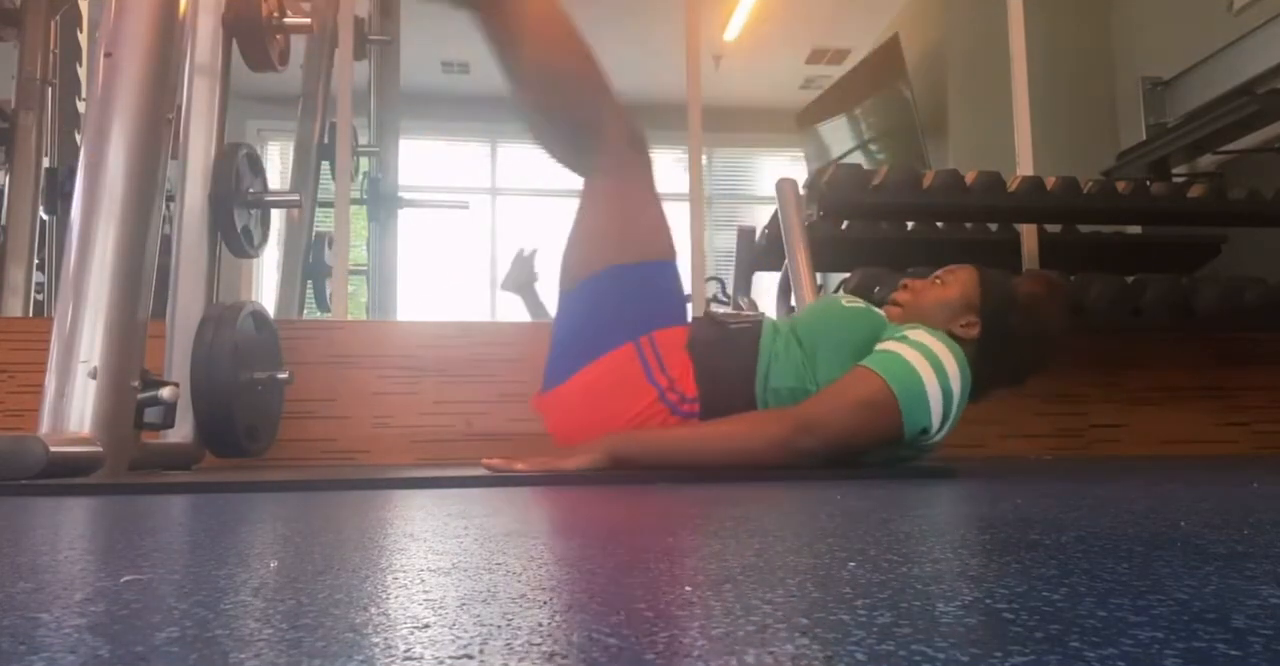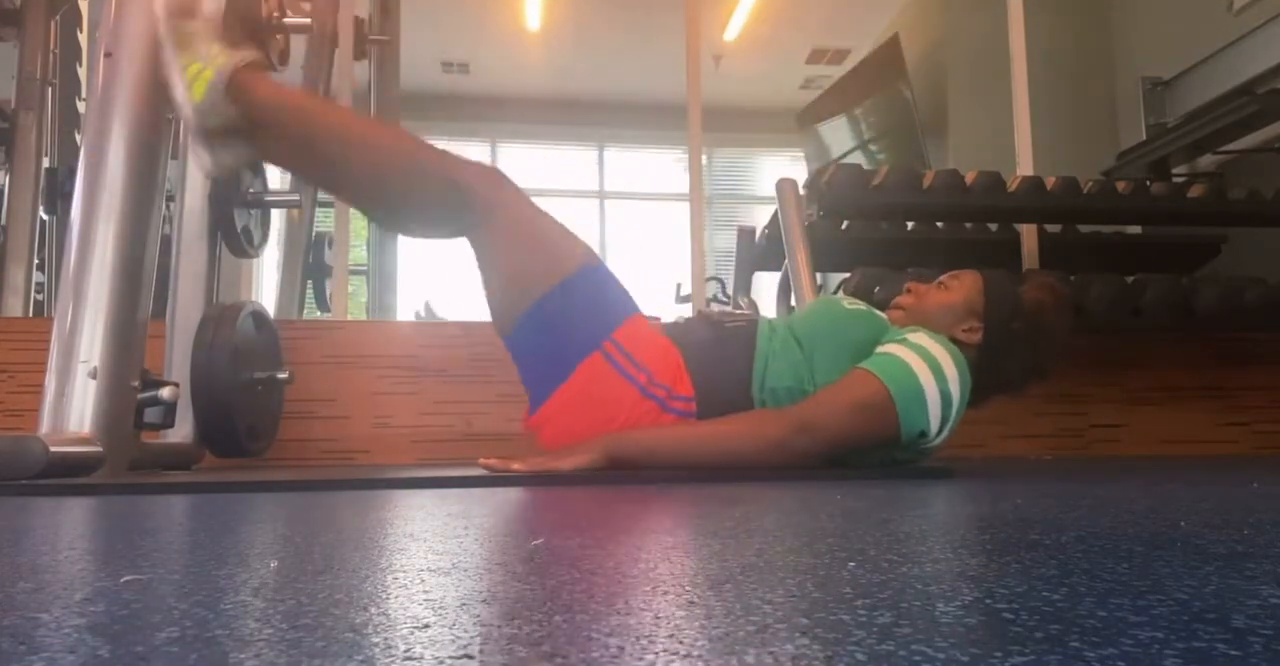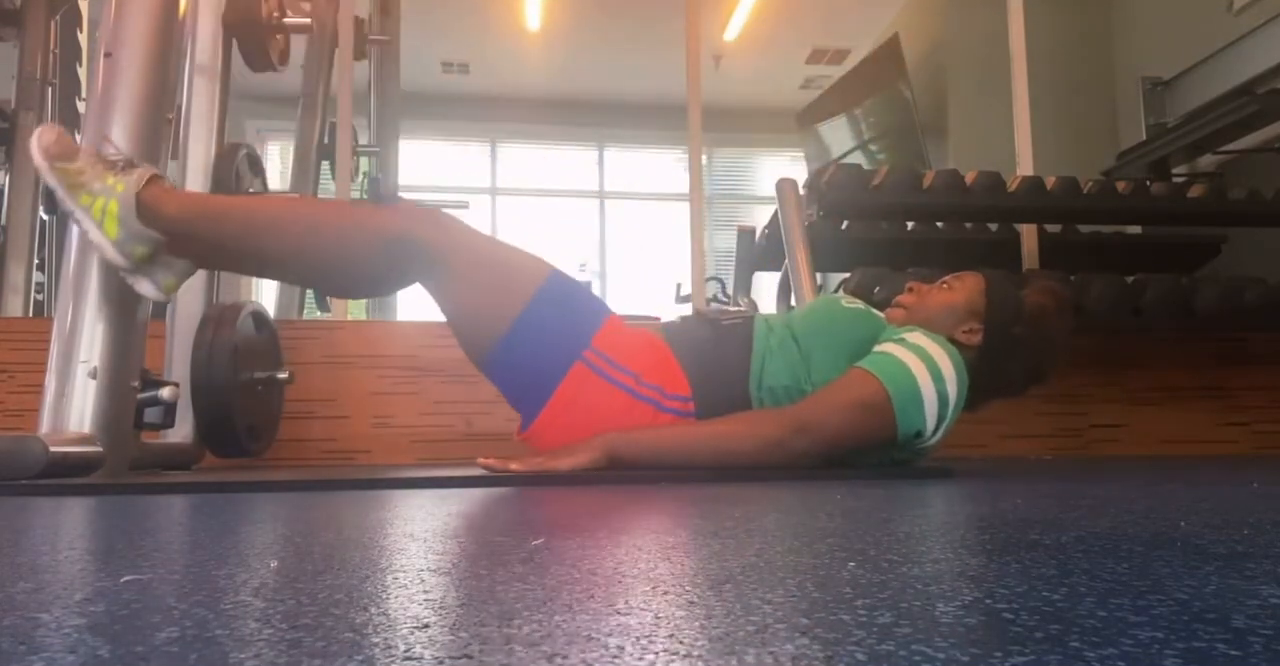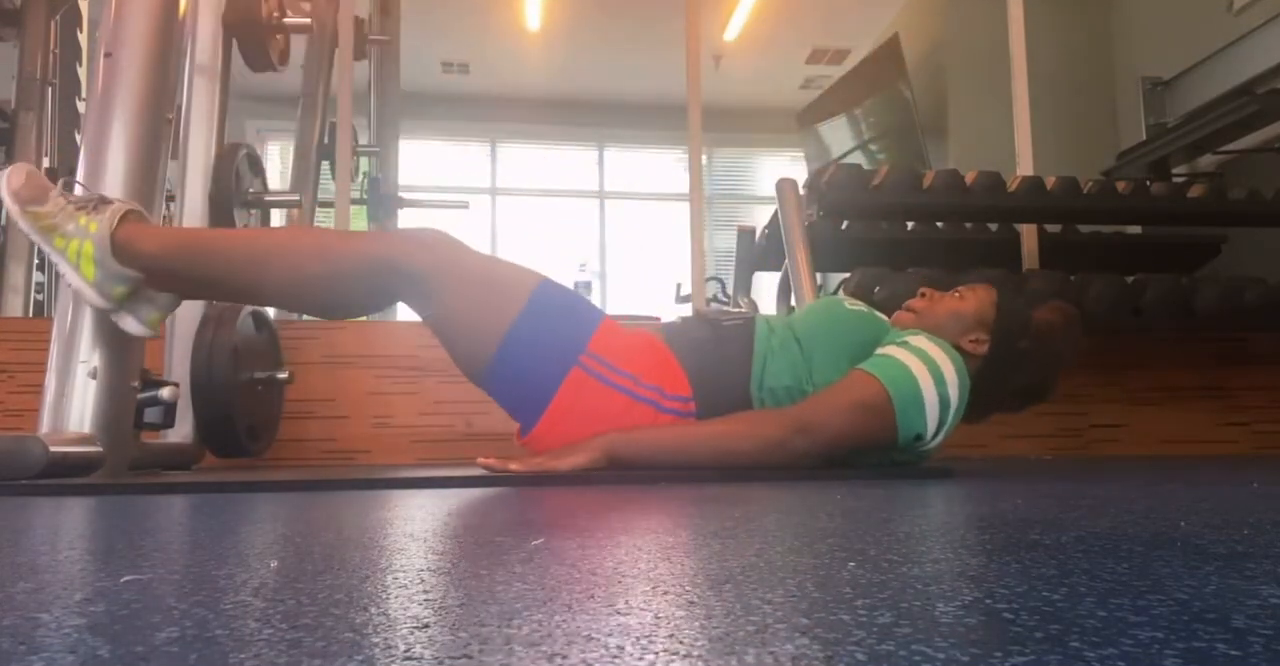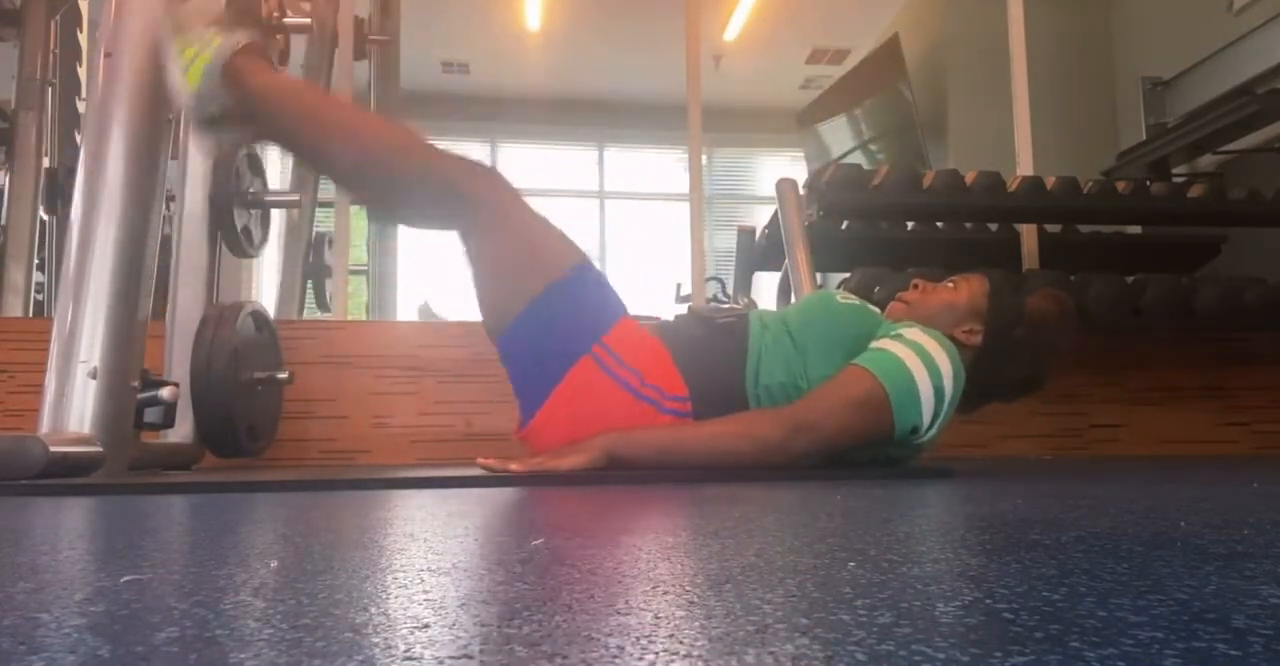
dt=0.4s
person 1, frame 1
left shoulder: (930, 364)
right shoulder: (908, 347)
left elbow: (801, 433)
left wrist: (609, 449)
left hip: (635, 397)
right hip: (652, 380)
left knee: (613, 154)
person 1, frame 2
left shoulder: (929, 369)
right shoulder: (896, 349)
left elbow: (798, 434)
left wrist: (608, 447)
left hip: (650, 401)
right hip: (662, 377)
left knee: (481, 193)
right knee: (485, 206)
left ankle: (233, 86)
right ankle: (246, 116)
person 1, frame 3
left shoulder: (926, 367)
right shoulder: (896, 348)
left elbow: (797, 433)
left wrist: (605, 446)
left hip: (648, 400)
right hip: (651, 374)
left knee: (426, 234)
right knee: (427, 241)
left ankle: (152, 208)
right ankle: (169, 226)
person 1, frame 4
left shoulder: (928, 371)
right shoulder: (897, 351)
left elbow: (799, 434)
left wrist: (604, 450)
left hip: (643, 402)
right hip: (652, 375)
left knee: (415, 254)
right knee: (423, 260)
left ankle: (127, 245)
right ankle: (143, 263)
person 1, frame 5
left shoulder: (924, 361)
right shoulder: (901, 344)
left elbow: (796, 434)
left wrist: (602, 449)
left hip: (641, 400)
right hip: (666, 369)
left knee: (477, 191)
right knee: (481, 205)
